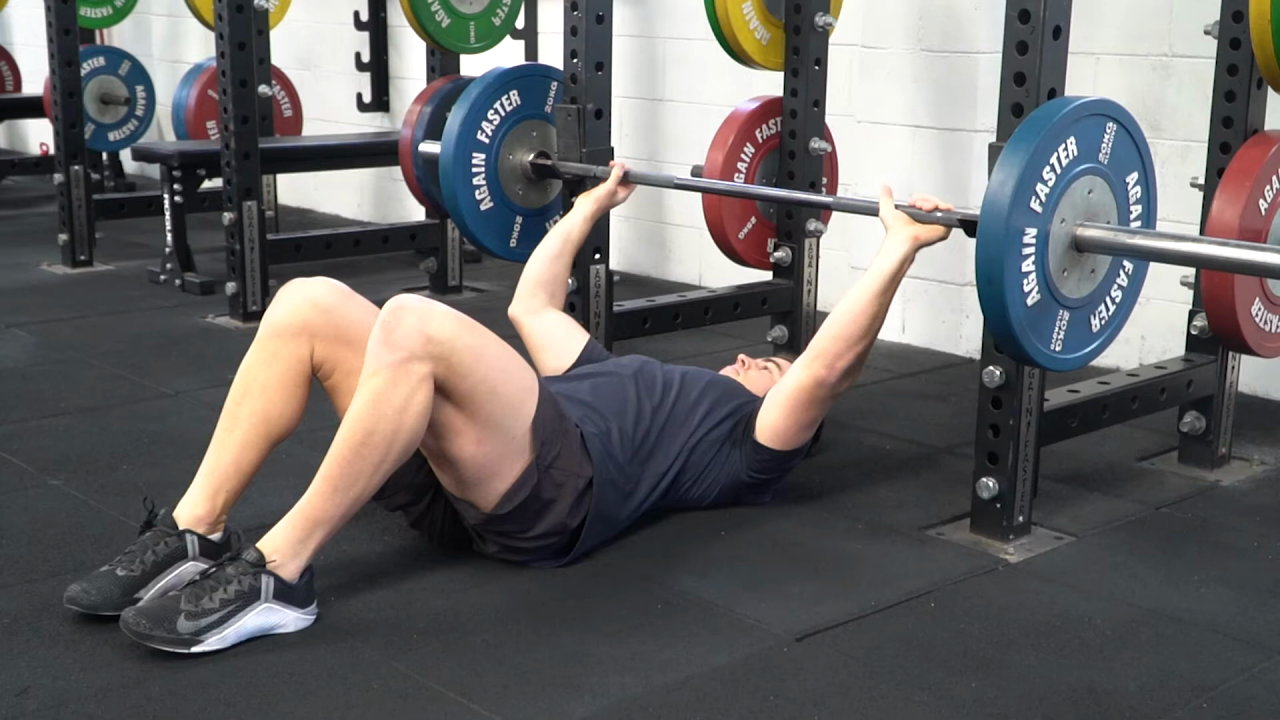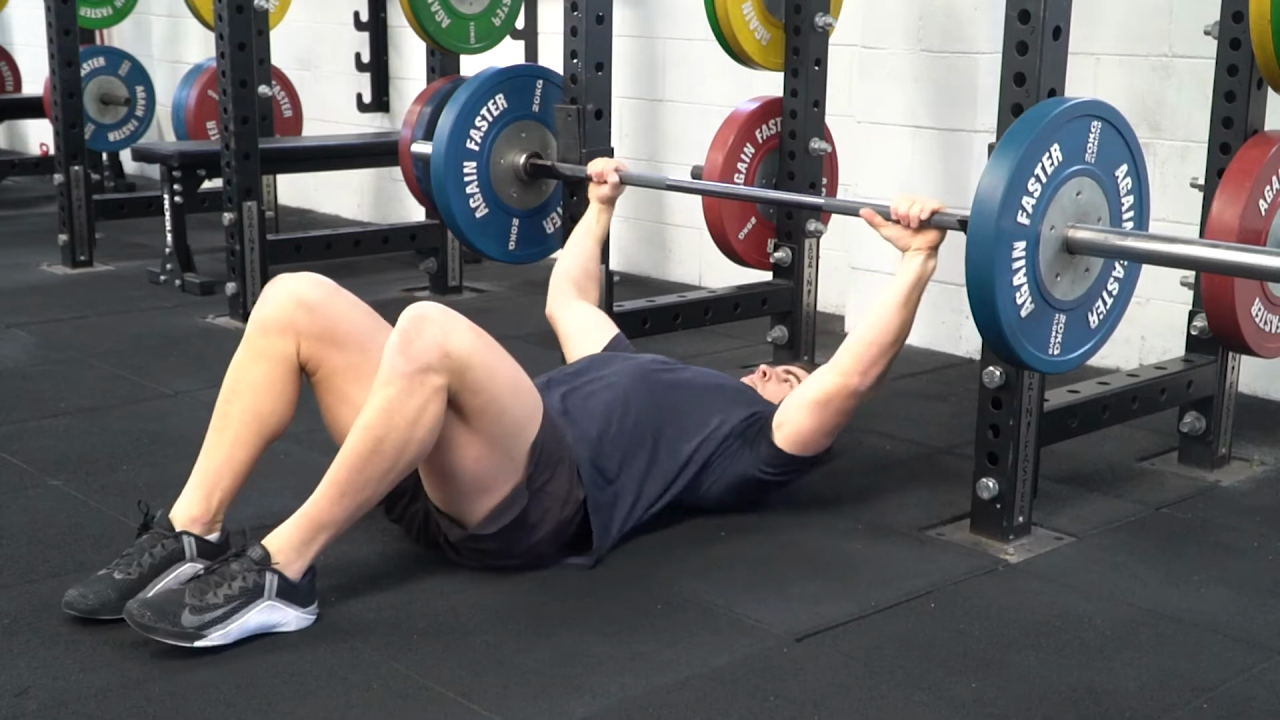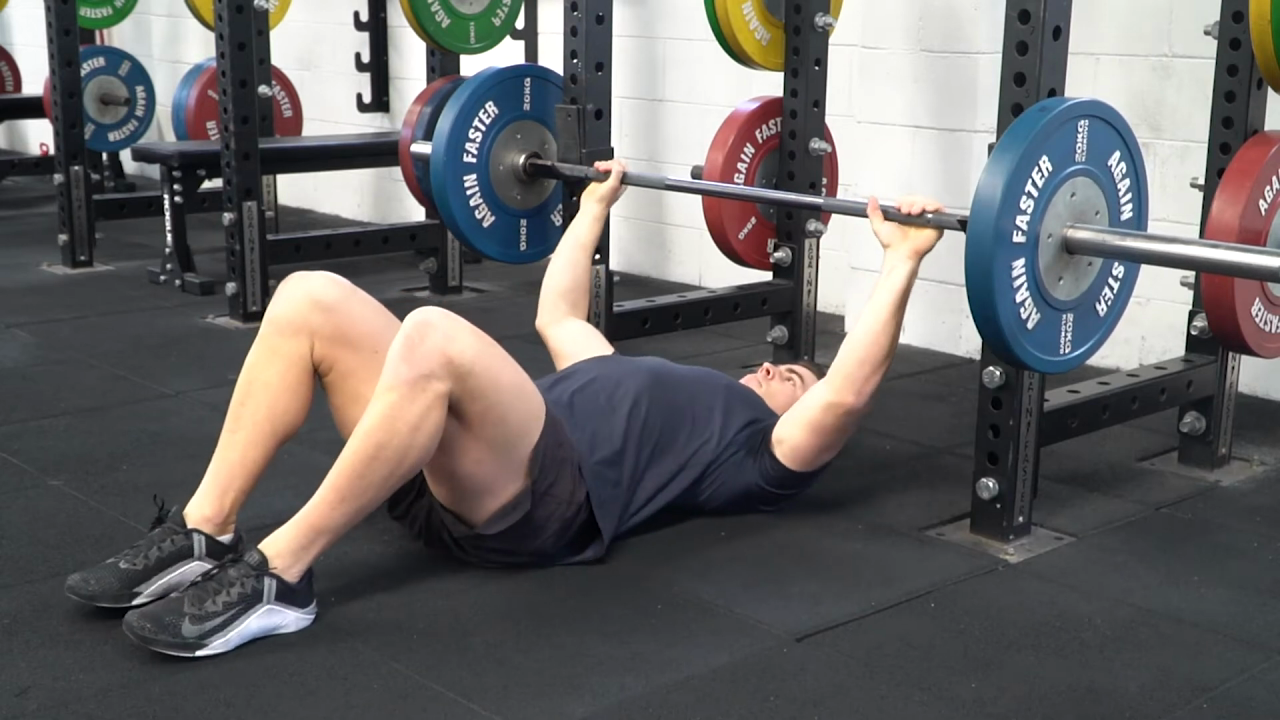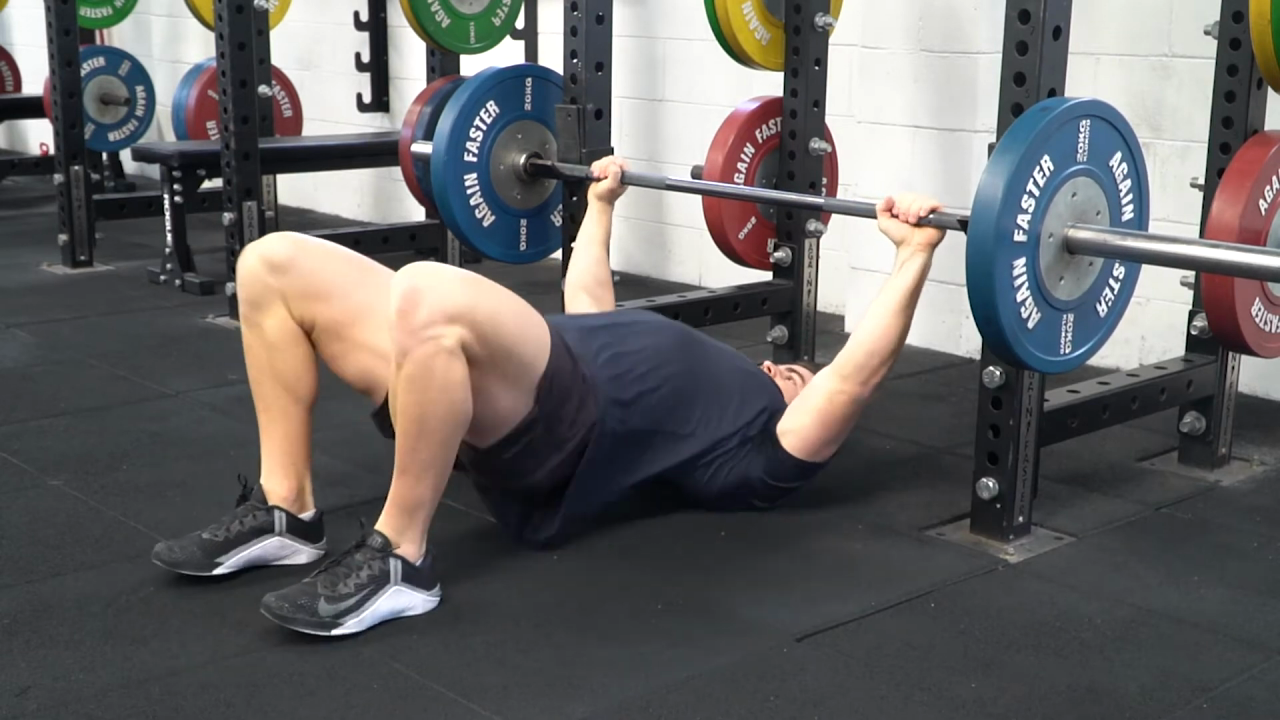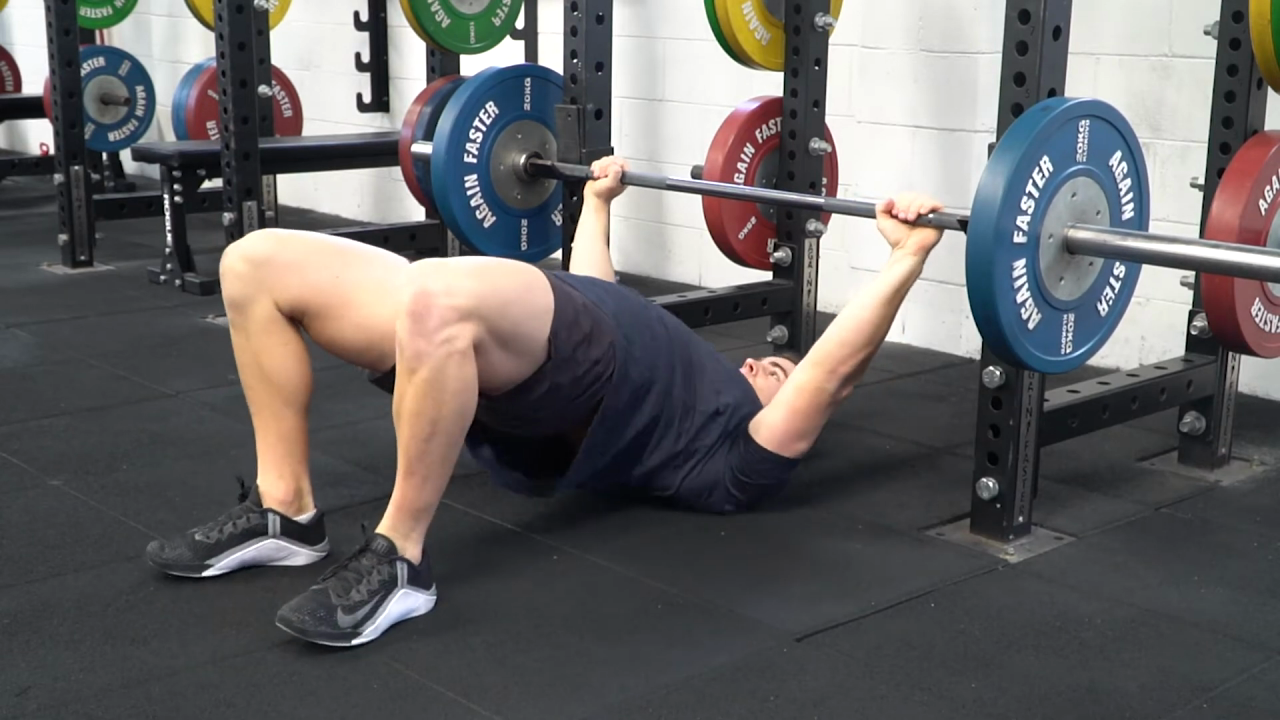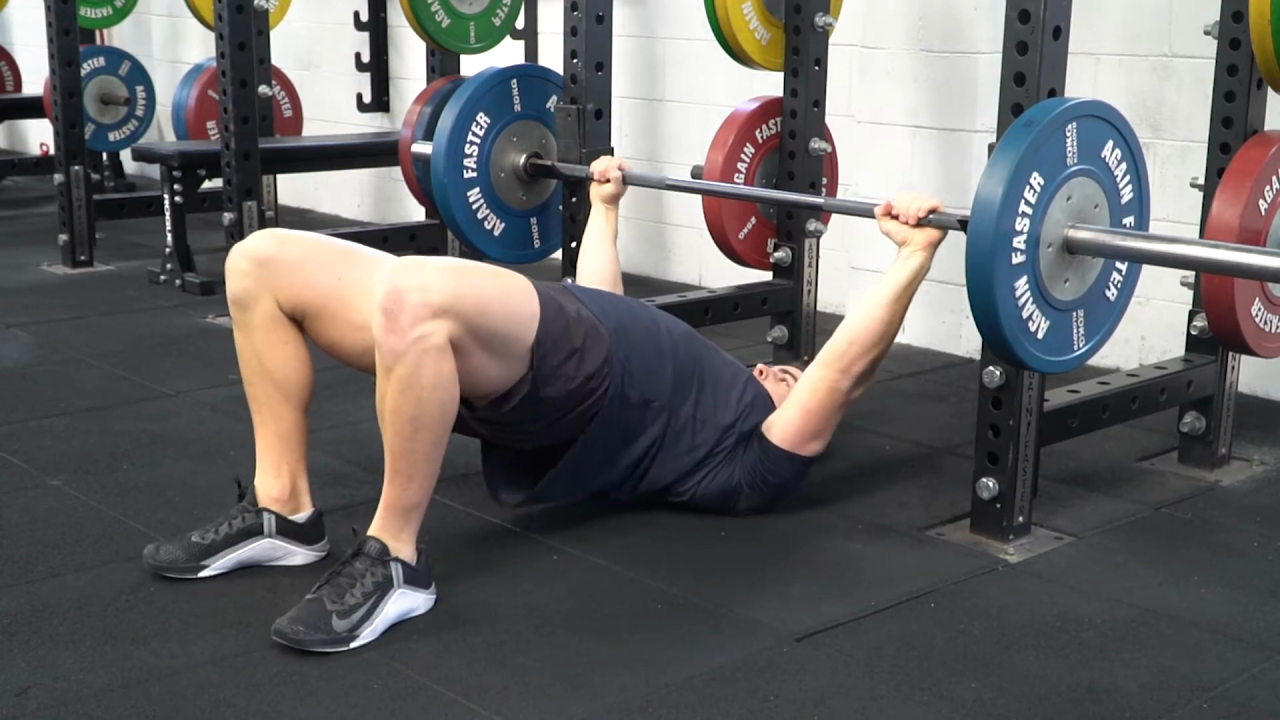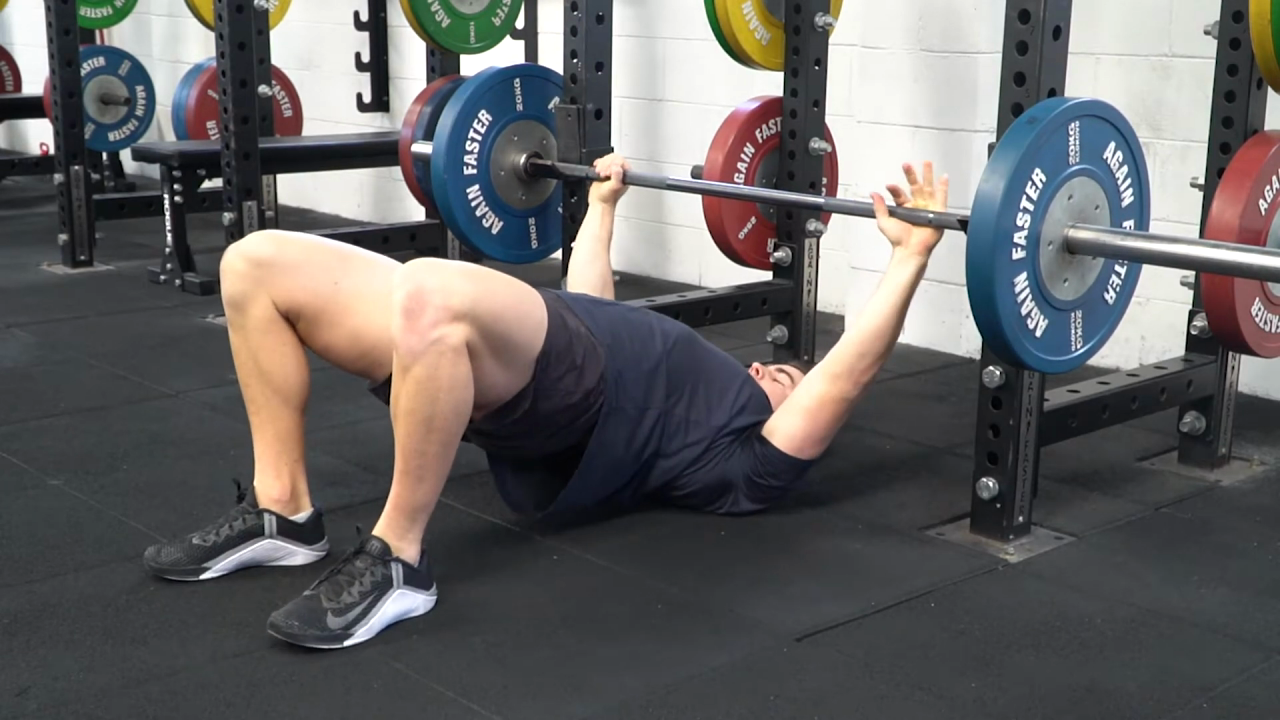
dt=0.7s
person 1, frame 1
left shoulder: (752, 442)
right shoulder: (617, 372)
left elbow: (832, 362)
right elbow: (531, 306)
left wrist: (899, 247)
right wrist: (589, 204)
left hip: (544, 486)
right hip: (449, 475)
left knee: (415, 320)
right knee: (310, 304)
left ankle: (275, 574)
right ankle: (192, 535)
person 1, frame 2
left shoulder: (760, 443)
right shoulder: (645, 373)
left elbow: (853, 374)
right elbow: (567, 302)
left wrist: (916, 257)
right wrist: (599, 207)
left hip: (534, 493)
right hip: (439, 478)
left knee: (430, 327)
right knee: (297, 299)
left ankle: (278, 573)
right ankle: (190, 534)
person 1, frame 3
left shoulder: (765, 452)
right shoulder: (643, 383)
left elbow: (848, 392)
right elbow: (557, 315)
left wrist: (901, 261)
right wrist: (594, 207)
left hip: (544, 492)
right hip: (447, 475)
left knee: (434, 335)
right knee: (312, 299)
left ankle: (275, 574)
right ankle: (203, 535)
person 1, frame 4
left shoulder: (764, 451)
right shoulder: (669, 381)
left elbow: (854, 377)
right elbow: (584, 307)
left wrist: (914, 255)
right wrist: (599, 205)
left hip: (560, 414)
left knee: (428, 296)
right knee: (274, 263)
left ankle: (399, 558)
right ankle: (282, 513)
person 1, frame 5
right shoulder: (694, 384)
left elbow: (835, 367)
right elbow: (593, 291)
left wrist: (907, 257)
right wrist: (597, 203)
left knee: (433, 305)
right knee: (256, 264)
left ankle: (397, 560)
right ankle: (283, 513)
person 1, frame 6
left shoulder: (756, 461)
right shoulder: (703, 394)
left elbow: (845, 365)
right elbow: (600, 306)
left wrist: (915, 254)
right wrist: (605, 205)
left hip: (569, 364)
right hip: (480, 351)
left knee: (408, 297)
right knee: (260, 263)
left ankle: (391, 561)
right ankle: (282, 511)
person 1, frame 7
left shoulder: (755, 457)
right shoulder: (680, 381)
left elbow: (846, 374)
right elbow: (589, 304)
left wrist: (912, 255)
right wrist: (602, 207)
left hip: (570, 377)
right hip: (475, 349)
left knee: (430, 297)
right knee: (255, 266)
left ankle: (395, 559)
right ankle: (282, 514)
